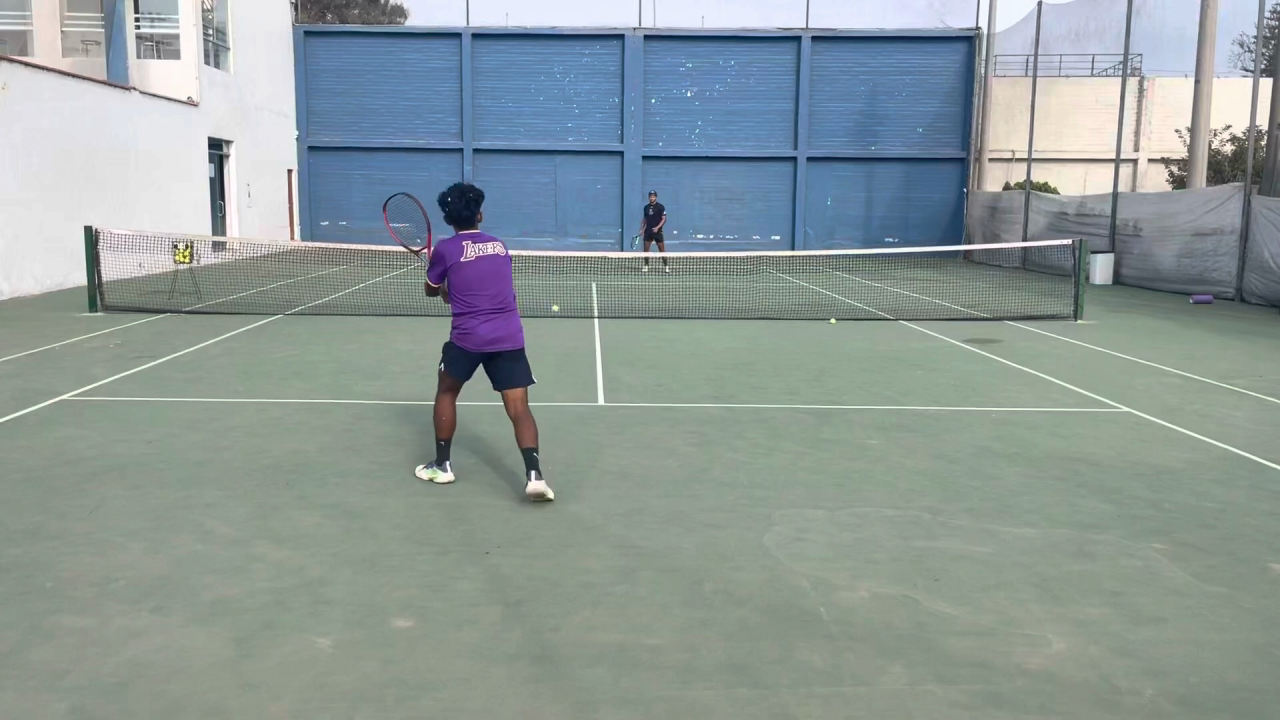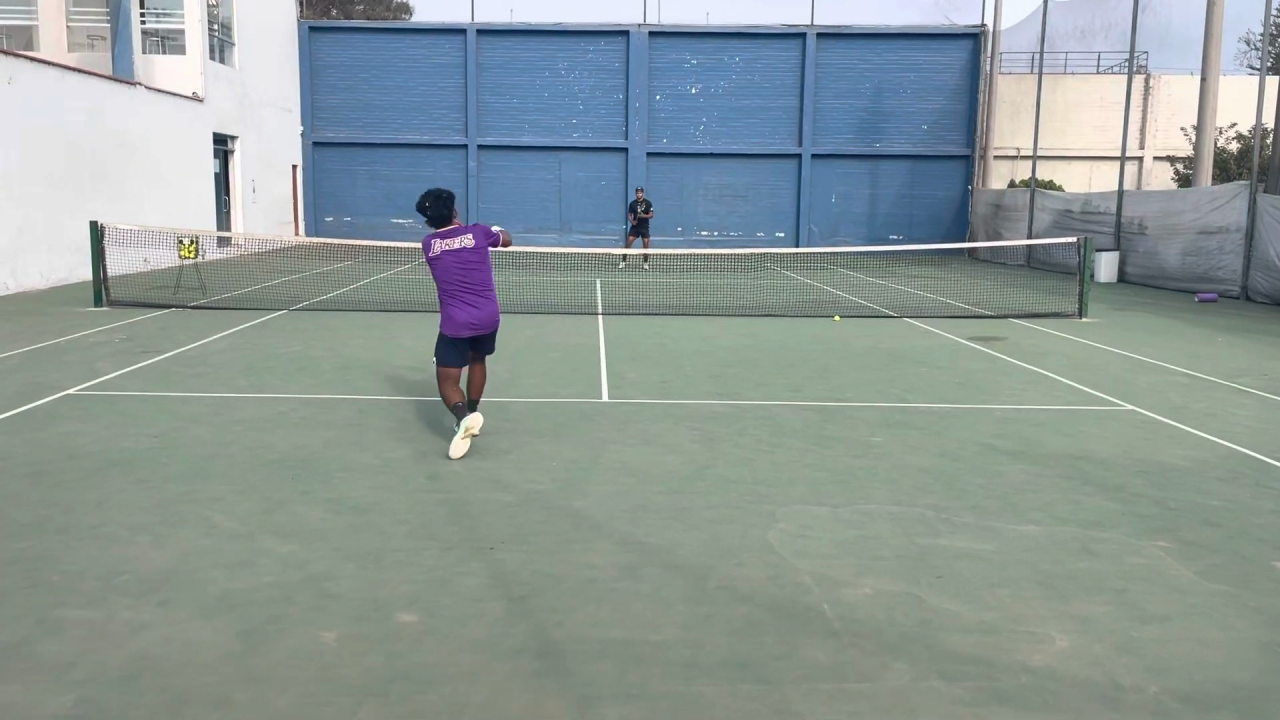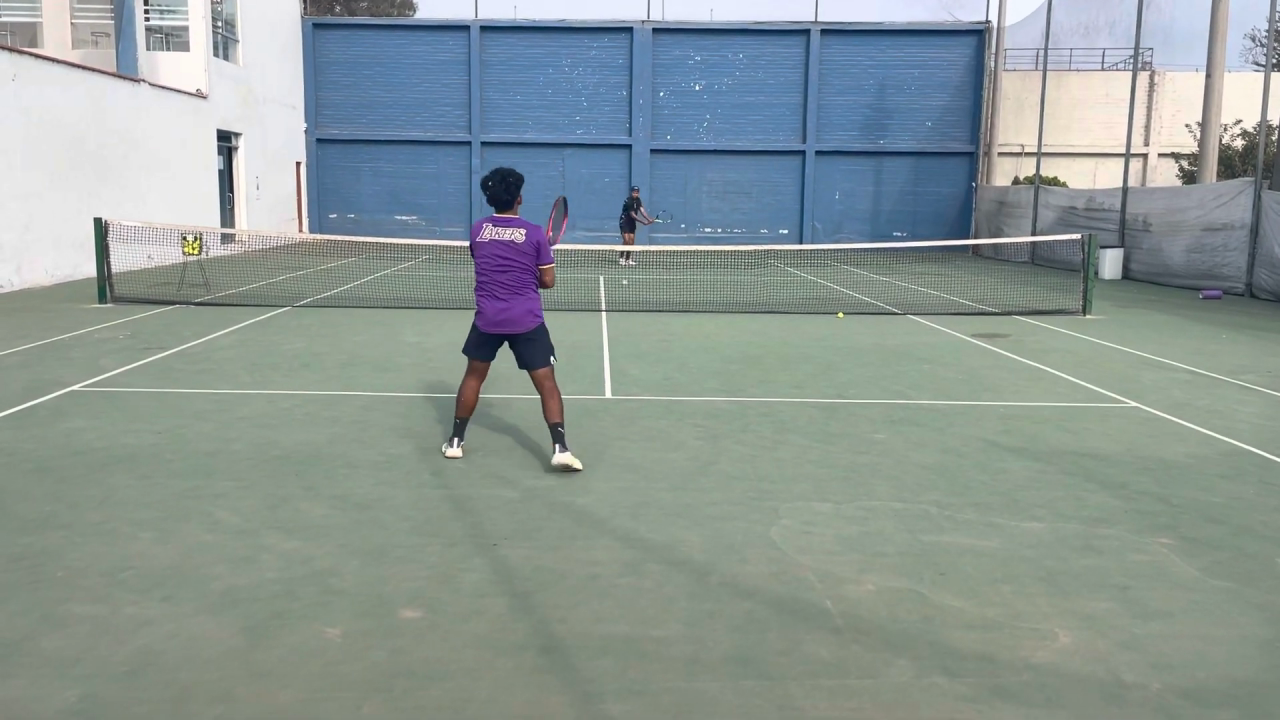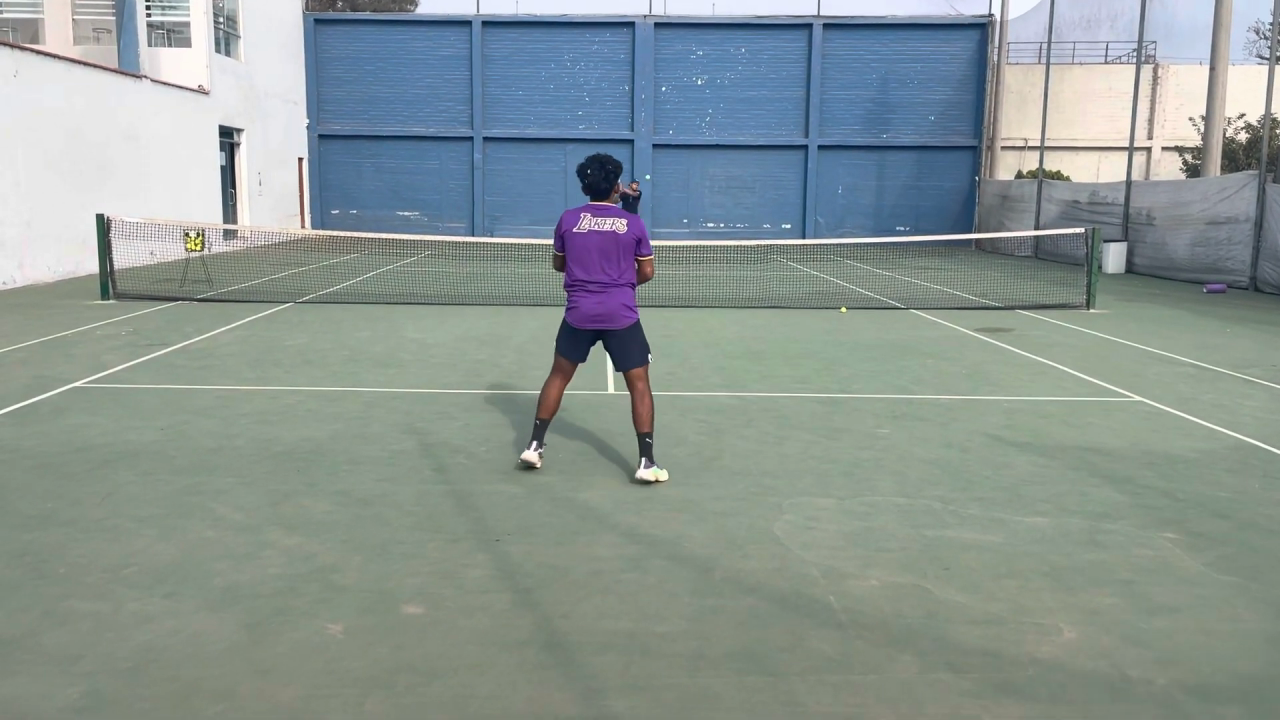
dt=1s
person 1, frame 1
left shoulder: (444, 249)
right shoulder: (500, 246)
left elbow: (433, 289)
left hip: (468, 339)
right hip: (509, 337)
left knee: (446, 393)
right knee: (519, 410)
left ankle: (442, 466)
right ankle: (534, 474)
person 1, frame 2
left shoulder: (428, 244)
right shoulder: (478, 233)
right elbow: (506, 240)
right wrist: (493, 229)
left hip: (454, 323)
right hip: (488, 317)
left knee: (447, 382)
right knee: (477, 361)
left ankle: (465, 417)
right ankle: (471, 414)
person 1, frame 3
left shoulder: (477, 230)
right shoulder: (535, 233)
right elbow: (547, 280)
left hip: (488, 320)
right hip: (526, 321)
left knee: (473, 377)
right knee: (547, 384)
left ankle: (455, 442)
right ankle: (561, 449)
person 1, frame 4
left shoulder: (568, 220)
right shoulder: (632, 223)
left elbow: (558, 265)
right elbow: (646, 272)
left hip: (579, 314)
right hip: (621, 315)
left knee: (558, 376)
right knee: (639, 385)
left ankle: (534, 446)
right ankle: (646, 463)
